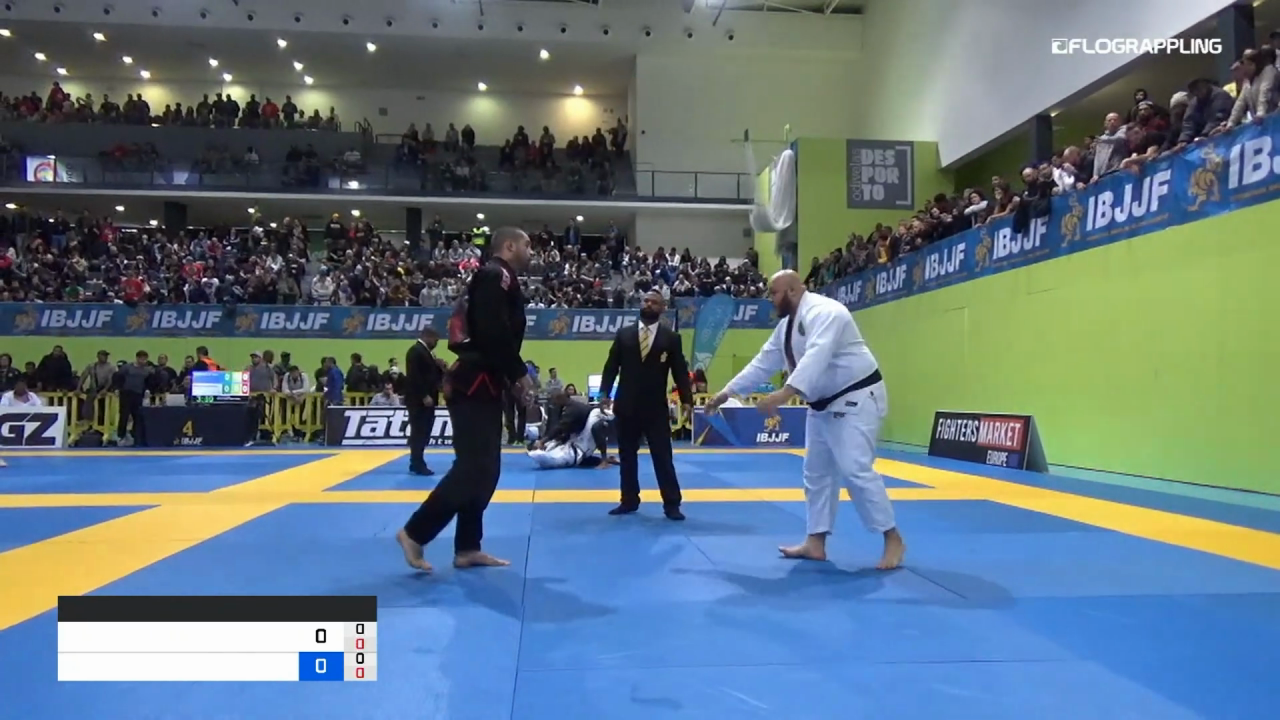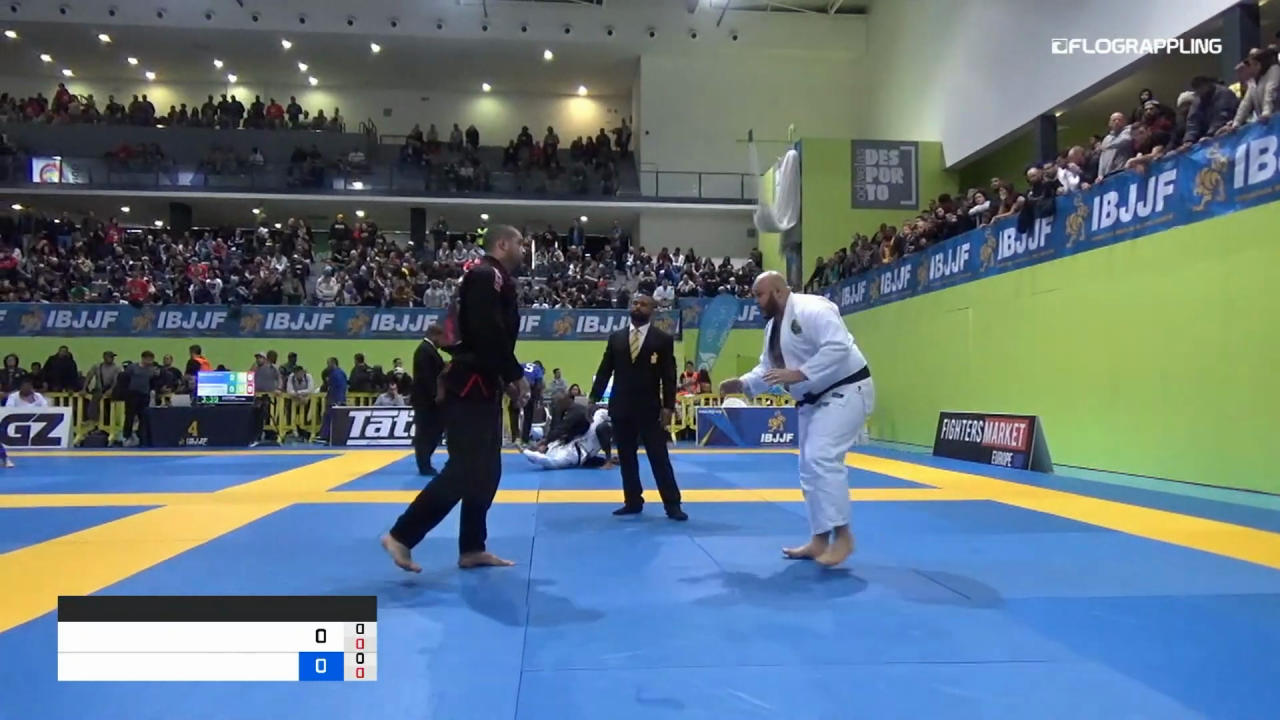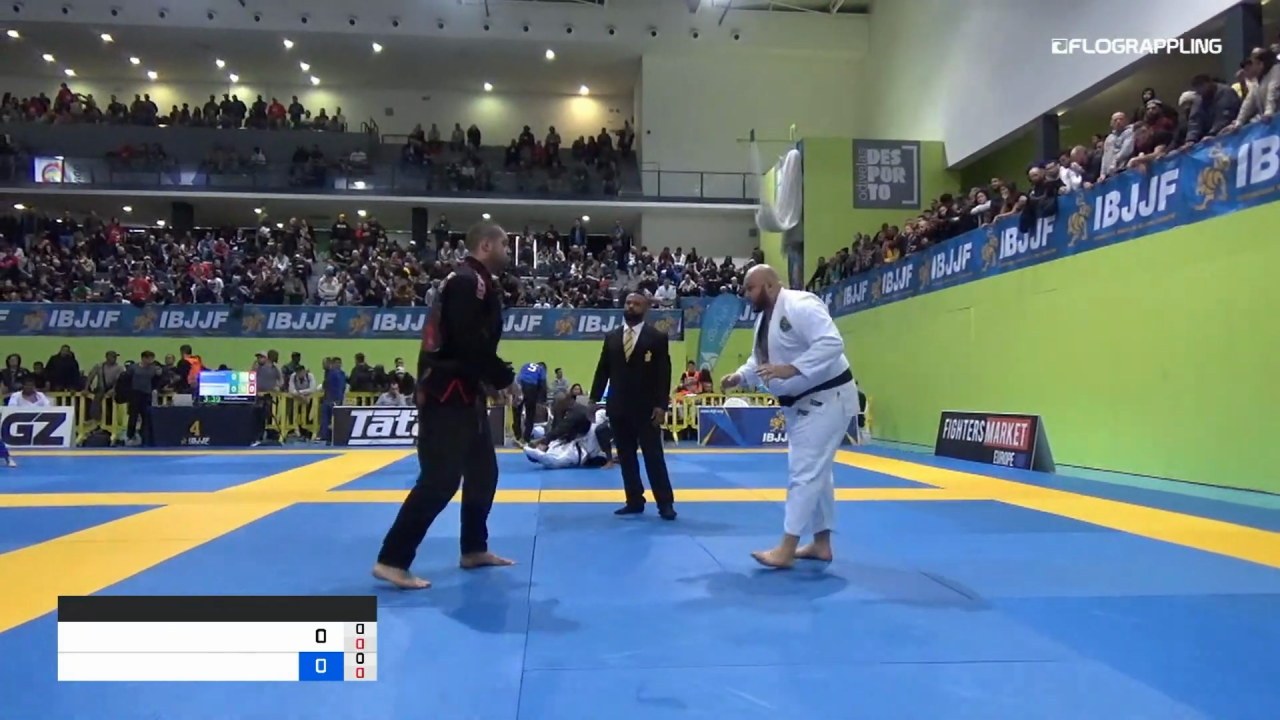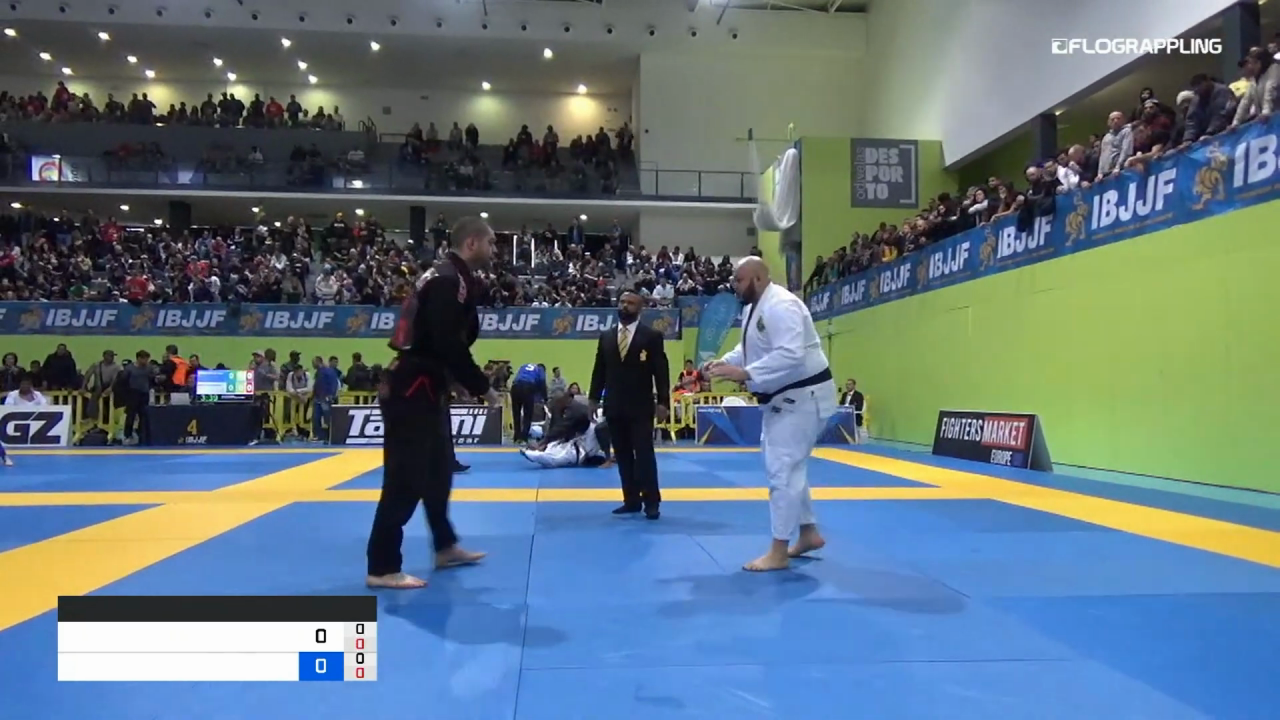
dt=0.2s
person 1, frame 1
left shoulder: (496, 280)
right shoulder: (496, 276)
right elbow: (494, 333)
left wrist: (512, 378)
right wrist: (518, 373)
left hip: (481, 383)
right hip: (475, 385)
left knee: (483, 470)
right knee: (476, 469)
left ankle: (467, 548)
right ankle: (415, 532)
person 1, frame 2
left shoulder: (490, 280)
right shoulder: (487, 277)
right elbow: (488, 335)
left wrist: (506, 379)
right wrist: (514, 374)
left hip: (477, 385)
right hip: (470, 387)
left knee: (485, 471)
right knee: (466, 471)
left ankle: (473, 549)
right ankle: (401, 536)
person 1, frame 3
left shoulder: (473, 281)
right shoulder: (469, 282)
right elbow: (472, 343)
left wrist: (488, 381)
right wrist: (504, 378)
left hip: (460, 391)
right hip: (449, 393)
left knee: (483, 472)
right knee: (440, 479)
left ankle: (474, 549)
right ankle: (392, 560)
person 1, frame 4
left shoulder: (447, 278)
right shoulder: (450, 281)
right elbow: (448, 346)
left wrist: (471, 385)
right wrist: (481, 387)
left hip: (419, 386)
right hip: (413, 390)
left knee: (439, 469)
right knee: (406, 478)
left ankle: (445, 547)
right ankle: (382, 567)
person 2, frame 1
left shoulder: (823, 312)
right shoulder: (787, 324)
left elbow: (817, 355)
right elbow: (765, 362)
left wrist: (785, 392)
right wrist: (727, 391)
left hip: (856, 399)
right hip: (824, 405)
left knee: (854, 470)
right knee: (816, 473)
left ankle: (892, 539)
right ankle: (815, 542)
person 2, frame 2
left shoulder: (812, 309)
right shoulder: (774, 325)
left elbow: (837, 348)
right elbow: (768, 368)
left wrist: (799, 374)
right wrist: (742, 384)
left hip: (845, 392)
right hip: (814, 400)
left knee: (821, 459)
right knee: (810, 470)
left ankle: (842, 535)
right ankle: (820, 541)
person 2, frame 3
left shoulder: (801, 306)
right shoulder: (764, 318)
left elbow: (831, 344)
right elbow: (759, 360)
left wrist: (792, 369)
right wrist: (740, 376)
left hip: (826, 398)
right hip: (800, 401)
left knee: (805, 470)
right knee: (813, 470)
left ankle: (787, 548)
right ankle: (821, 543)
person 2, frame 4
left shoulder: (780, 306)
right shoulder: (754, 307)
left elbow: (789, 355)
right elbow: (748, 348)
left wrist: (745, 373)
right wrist: (725, 362)
left hip: (803, 396)
right hip: (783, 398)
left knee: (783, 469)
right knee: (787, 468)
left ankle: (779, 551)
right ankle: (808, 533)
person 3, frame 1
left shoulder: (671, 338)
right shoulder: (623, 334)
left elbow: (680, 371)
right elbow: (611, 366)
left wrist: (686, 399)
right wrist: (604, 392)
left hip: (656, 407)
right hip: (626, 406)
left knee: (662, 456)
right knee: (627, 455)
left ankle: (672, 504)
right ankle: (629, 500)
person 3, frame 2
left shoulder: (663, 339)
right shoulder: (616, 337)
left elbow: (669, 374)
right elbow: (605, 369)
left wrist: (668, 405)
right wrist: (594, 397)
left hip: (649, 408)
right hip: (621, 407)
left knee: (659, 456)
right knee: (626, 456)
left ankle: (672, 504)
right ankle: (633, 501)
person 3, frame 3
left shoulder: (657, 337)
right shoulder: (611, 337)
left elbow: (663, 373)
right elbow: (602, 370)
left wrist: (661, 405)
right wrist: (594, 399)
left hip: (645, 408)
right hip: (618, 407)
left knee: (653, 455)
right knee: (625, 456)
left ankle: (665, 502)
right ankle: (634, 501)
person 3, frame 4
left shoulder: (652, 336)
right shoulder: (606, 337)
left elbow: (661, 371)
right elbow: (599, 370)
left wrist: (663, 401)
right wrist: (594, 399)
left hip: (641, 407)
right hip: (614, 406)
left knee: (644, 453)
right knee: (623, 455)
left ankle: (651, 502)
right ankle: (632, 500)
